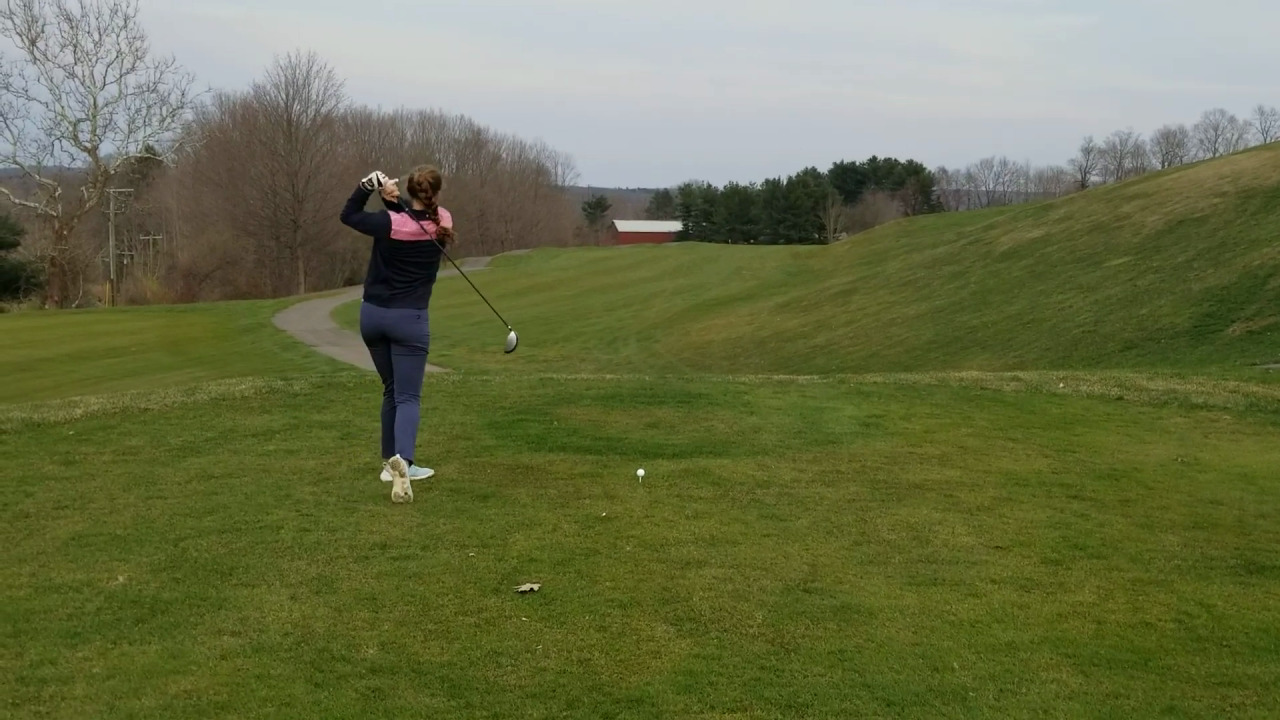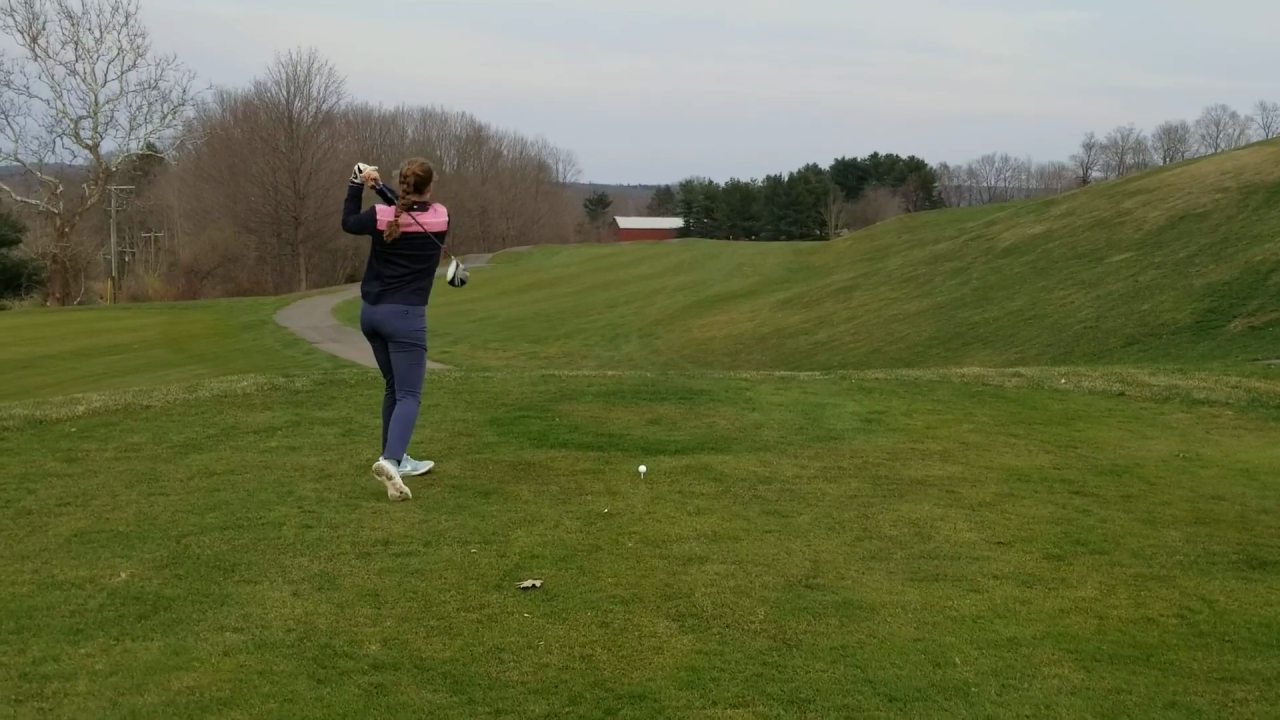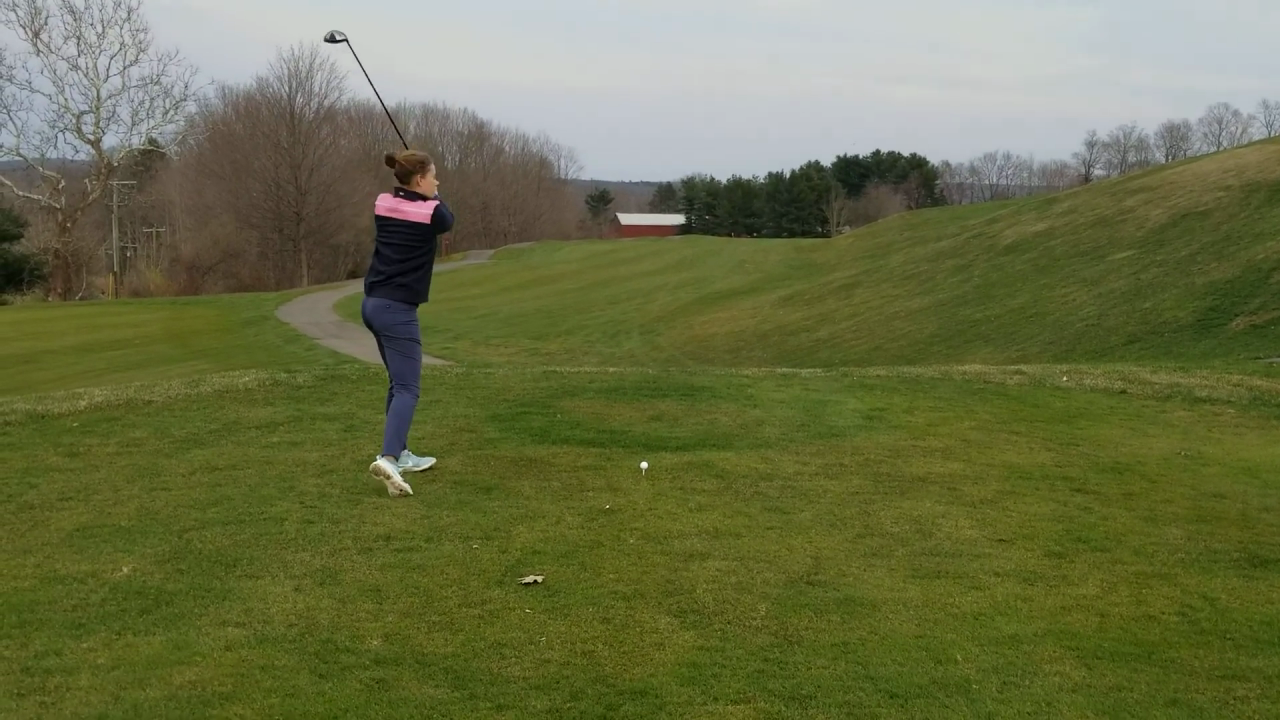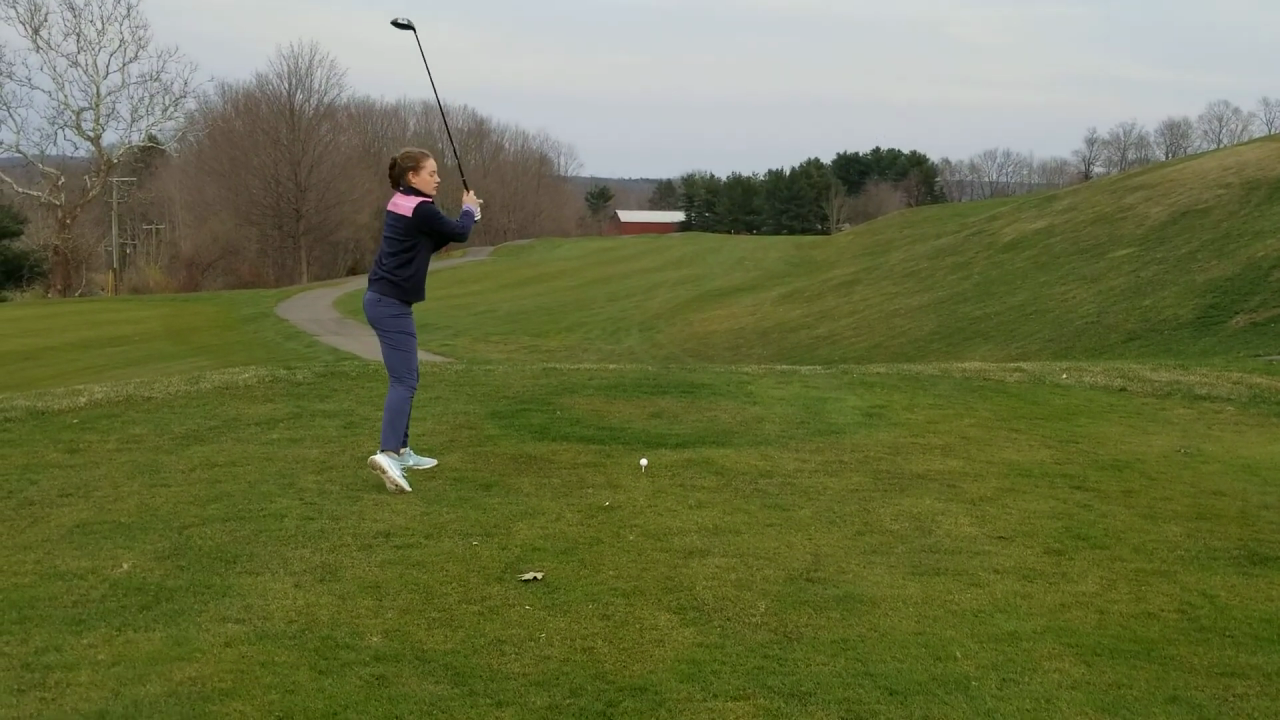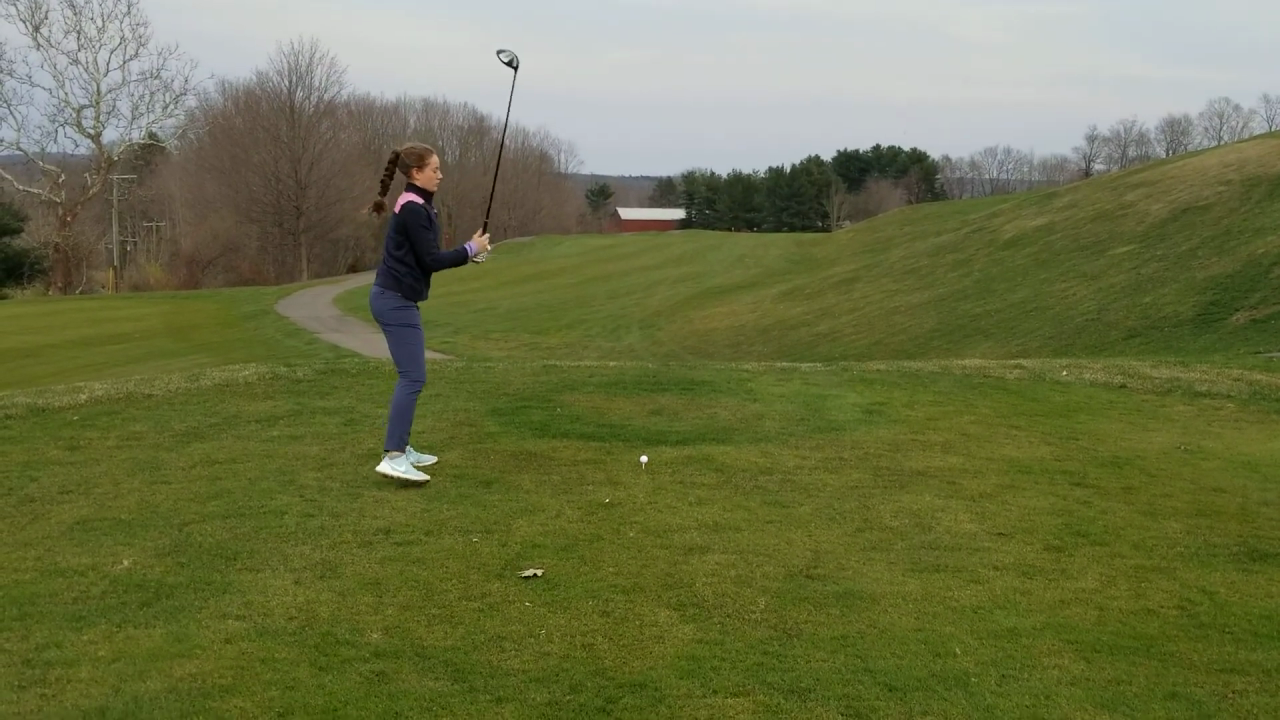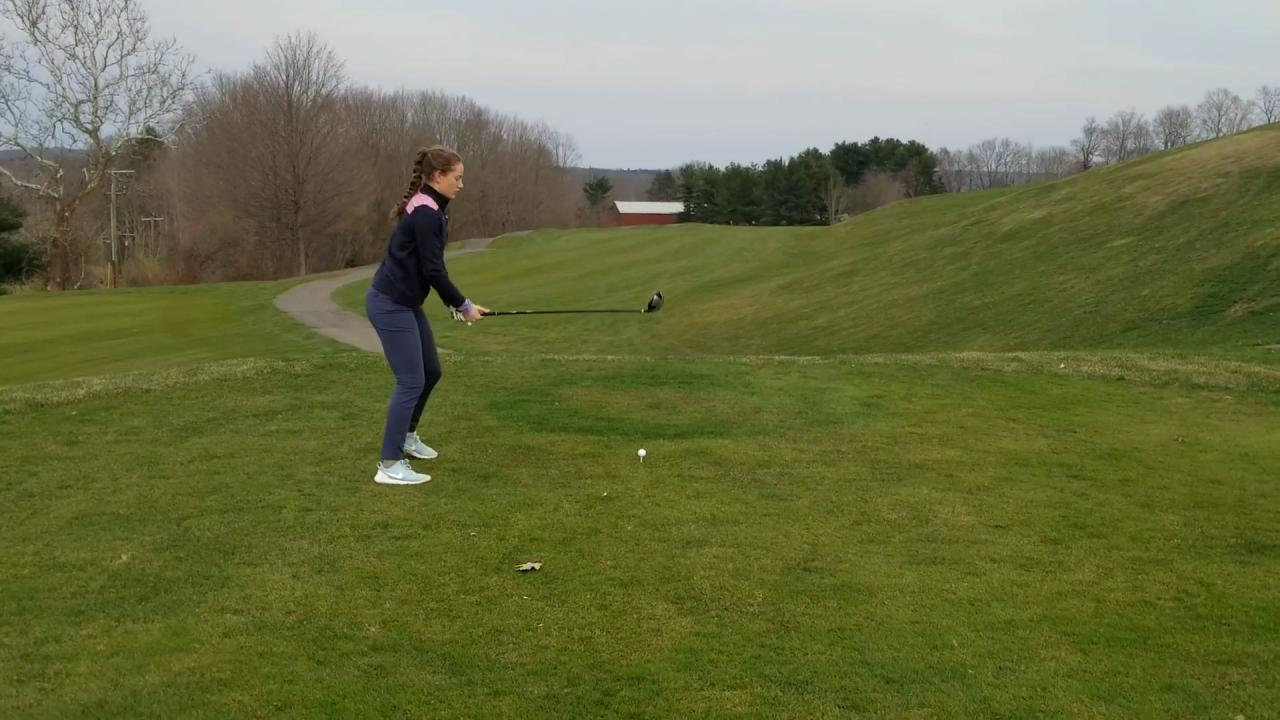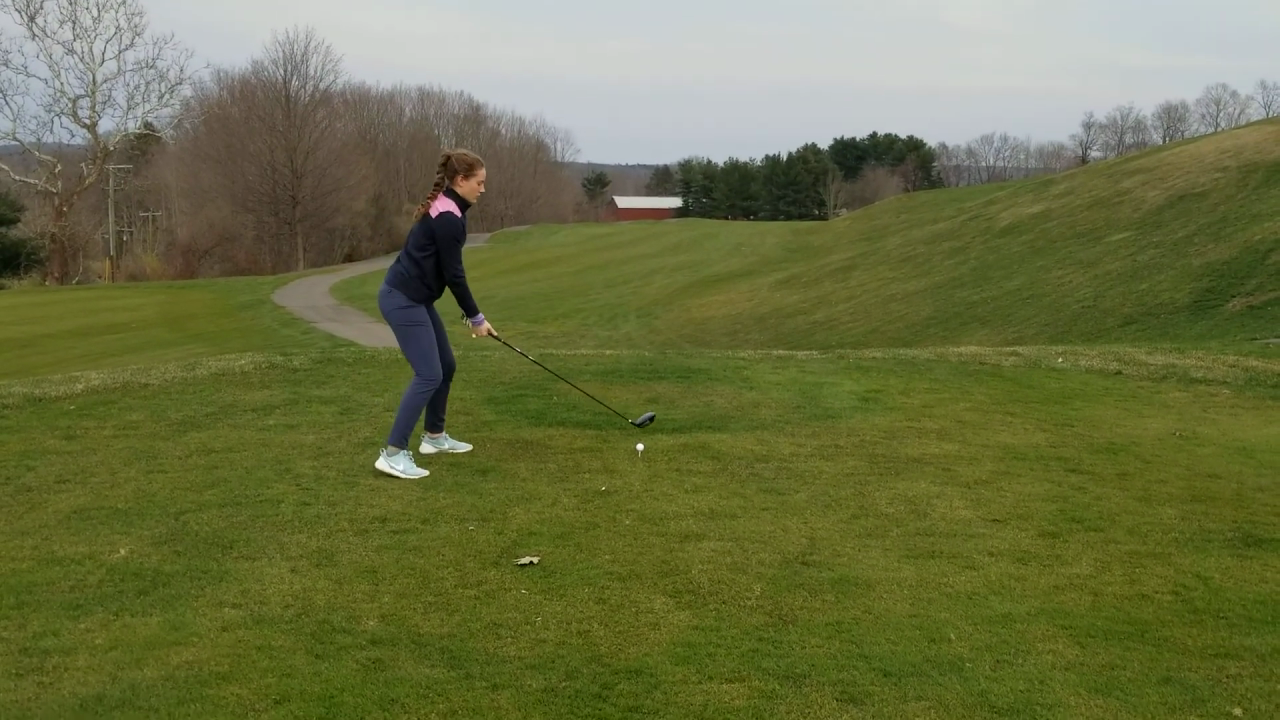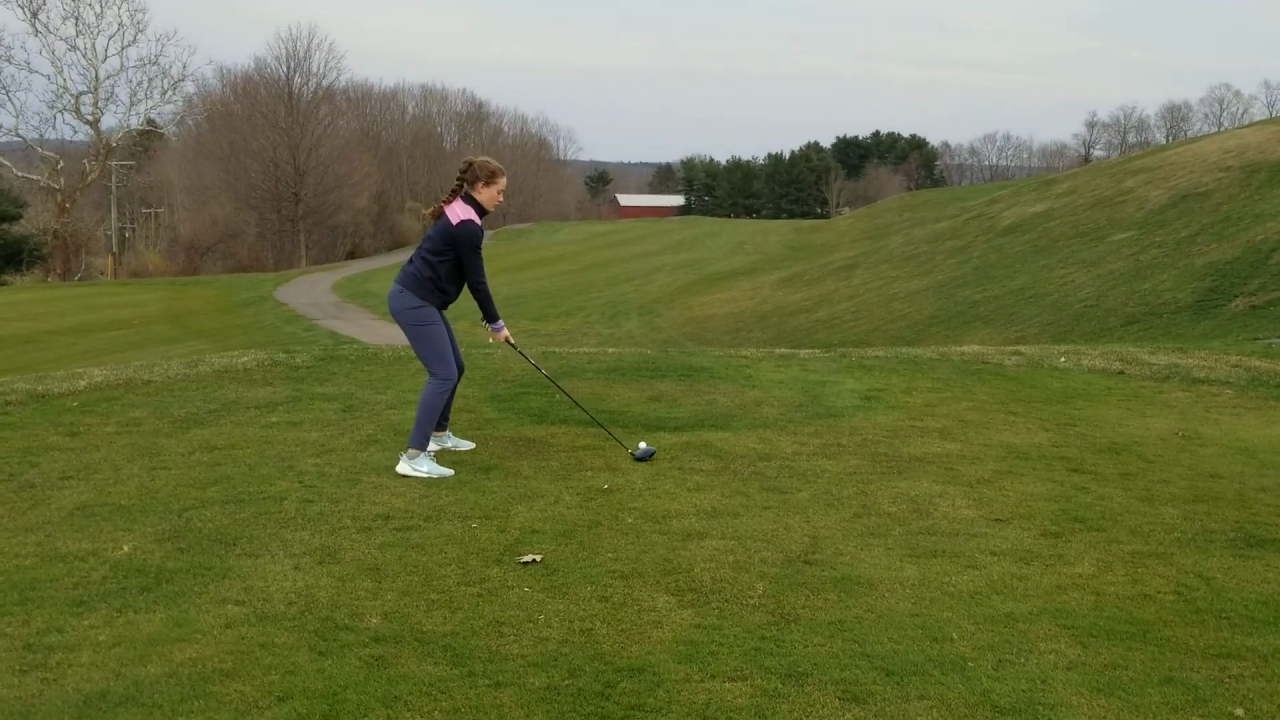
dt=0.4s
person 1, frame 1
left shoulder: (389, 223)
right shoulder: (442, 222)
left elbow: (347, 215)
left wrist: (370, 184)
right wrist: (387, 192)
left hip: (373, 315)
right hip: (409, 320)
left knee: (392, 391)
right knee: (408, 397)
left ankle: (392, 463)
right ankle: (402, 459)
person 1, frame 2
left shoulder: (381, 216)
right shoulder: (440, 217)
left elbow: (348, 222)
left wrist: (358, 181)
right wrist: (378, 185)
left hip: (372, 312)
right hip: (406, 315)
left knee: (394, 388)
right knee: (408, 395)
left ankle: (396, 458)
right ankle: (390, 460)
person 1, frame 3
left shoulder: (383, 203)
right shoulder: (433, 212)
right elbow: (446, 220)
left wrist: (418, 196)
right wrist: (433, 196)
left hip: (375, 304)
right hip: (398, 310)
left knee: (400, 384)
right knee: (407, 389)
left ankle: (400, 454)
right ankle: (388, 458)
person 1, frame 4
left shoulder: (402, 204)
right shoulder: (421, 208)
left elbow: (434, 240)
right elbow: (459, 234)
left wrist: (465, 214)
right wrist: (469, 211)
left hip: (385, 299)
right hip: (391, 304)
left knee: (407, 378)
right knee: (404, 381)
left ankle: (400, 451)
right ankle: (387, 453)
person 1, frame 5
left shoulder: (416, 205)
right shoulder: (413, 208)
left elbow: (428, 257)
right elbow: (431, 260)
left wrist: (467, 250)
right wrist: (470, 250)
left hip: (397, 298)
right hip: (395, 300)
left knee: (412, 375)
right knee: (412, 377)
left ankle: (401, 447)
right ankle: (393, 457)
person 1, frame 6
left shoulder: (430, 209)
right shoulder: (425, 213)
left elbow: (432, 267)
right elbow: (432, 270)
left wrist: (456, 303)
right wrist: (463, 306)
left hip: (405, 302)
right hip: (390, 303)
left knee: (431, 371)
right knee: (411, 381)
left ankle: (407, 435)
right ankle: (389, 465)
person 1, frame 7
left shoulder: (445, 208)
right shoulder: (448, 218)
left elbow: (447, 270)
right elbow: (454, 274)
left wrist: (470, 313)
right wrist: (476, 318)
left hip: (415, 297)
right hip: (403, 299)
left knee: (446, 367)
right knee: (429, 375)
left ankle: (434, 436)
right ankle: (393, 453)
person 1, frame 8
left shoulder: (457, 211)
right shoulder: (467, 226)
left elbow: (466, 275)
right elbow: (476, 280)
right wrist: (496, 324)
left hip: (419, 297)
right hip: (413, 301)
left knee: (454, 367)
right knee: (444, 374)
left ankle: (438, 434)
right ankle: (413, 456)
